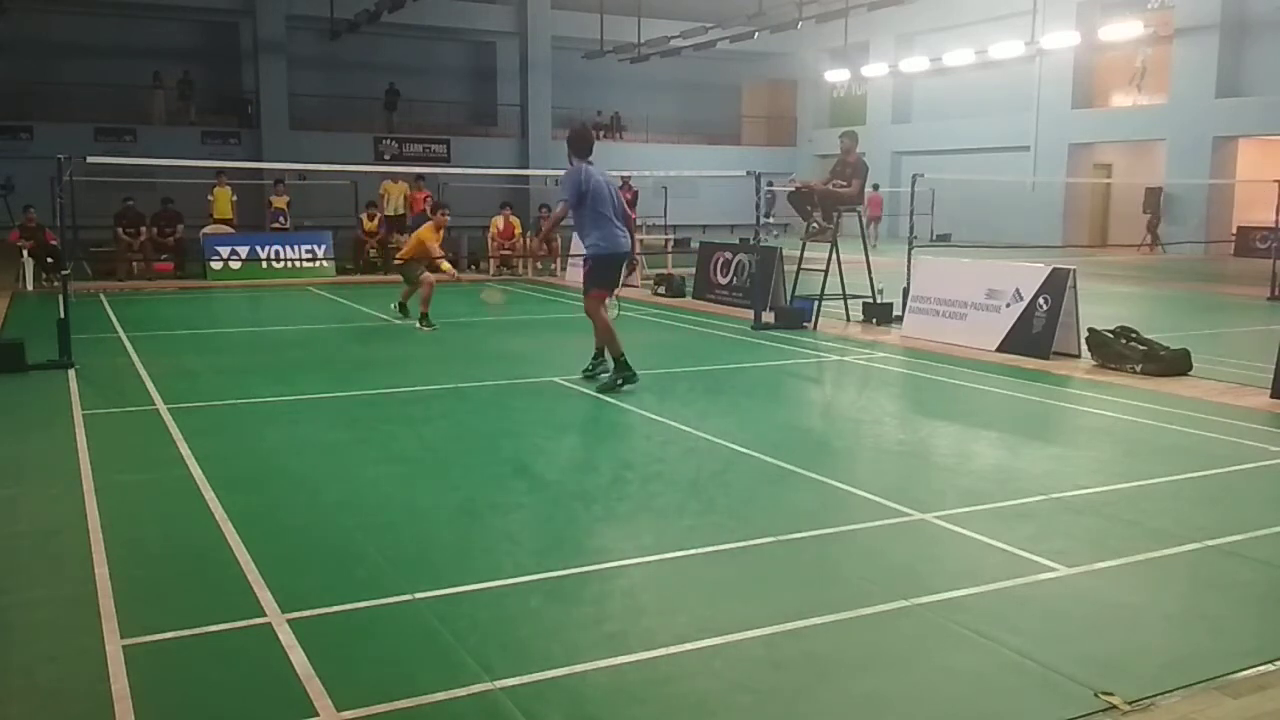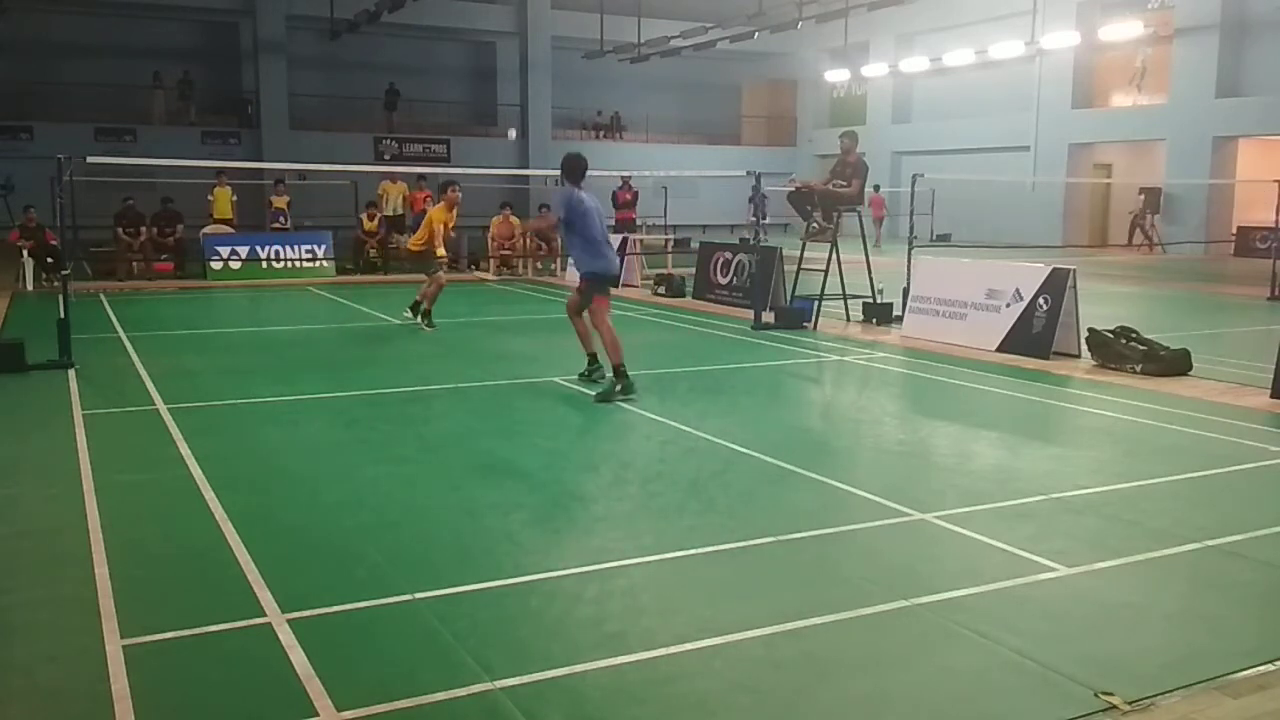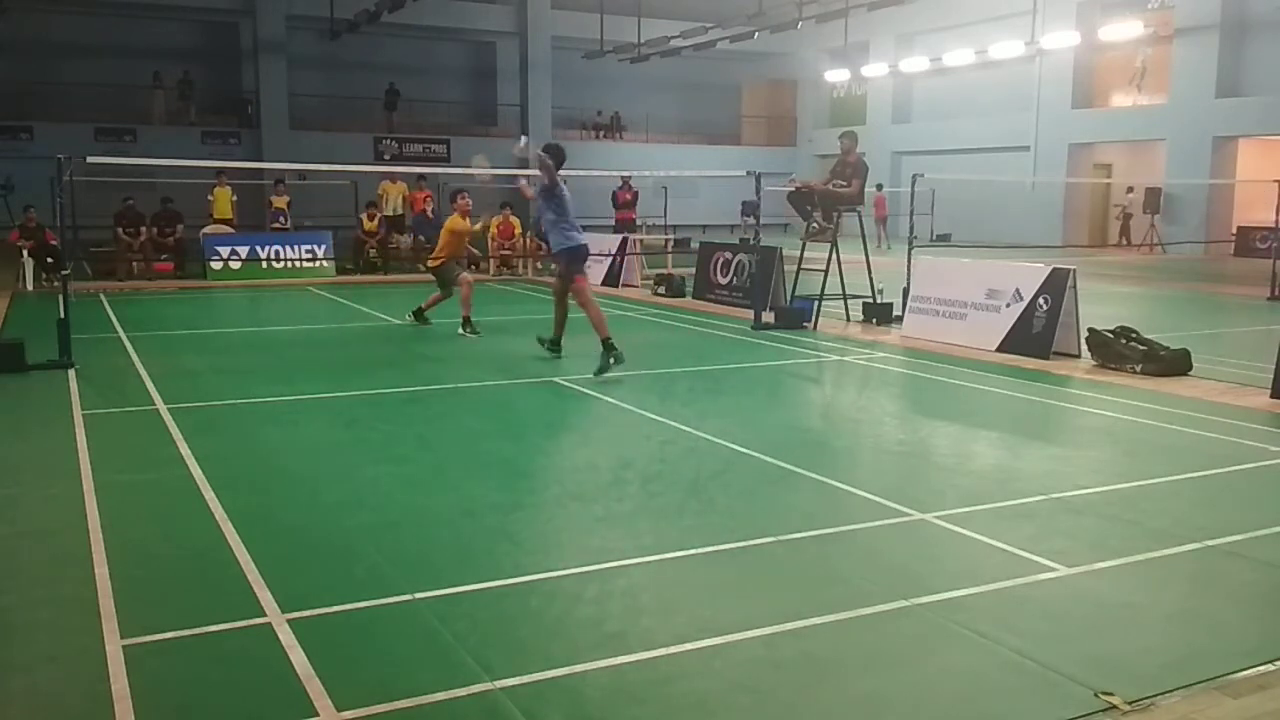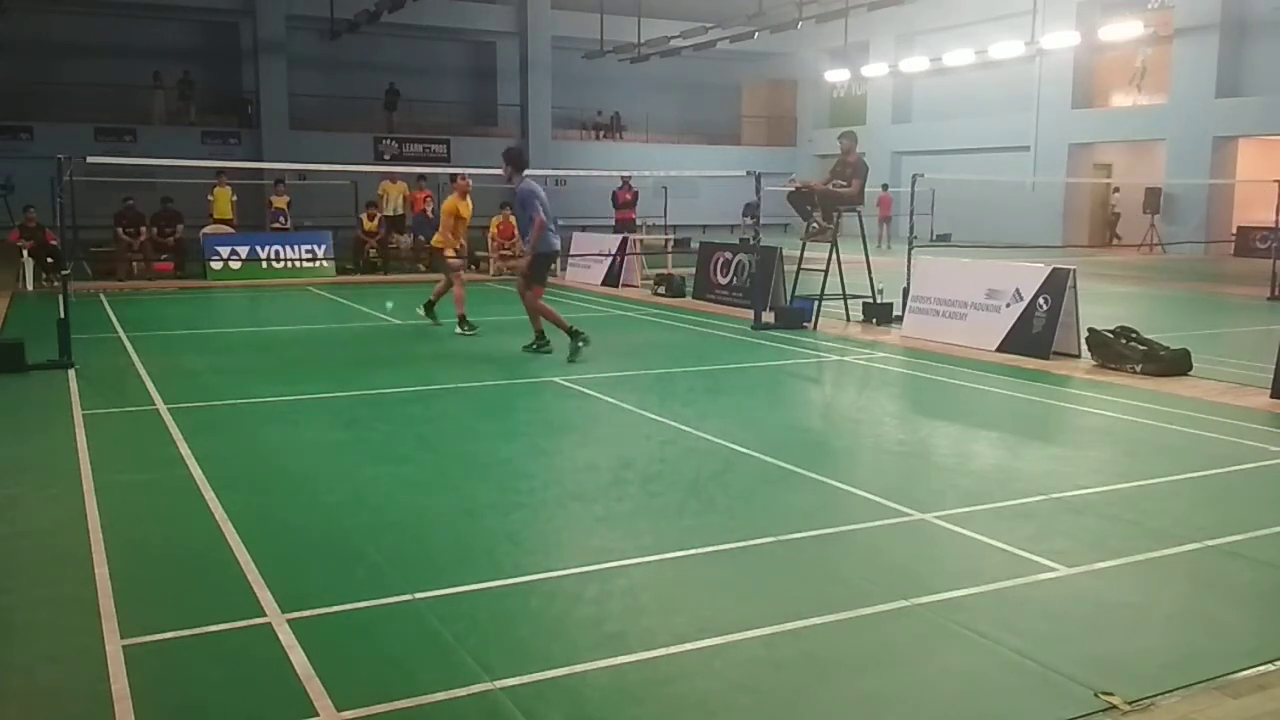
dt=0.4s
person 1, frame 1
left shoulder: (574, 175)
right shoulder: (600, 176)
left elbow: (561, 212)
right elbow: (627, 216)
left wrist: (540, 240)
right wrist: (632, 254)
left hip: (601, 249)
right hip: (619, 247)
left knee: (595, 308)
right knee: (596, 306)
left ankle: (623, 368)
right ankle: (599, 359)
person 1, frame 2
left shoulder: (567, 195)
right shoulder: (585, 199)
left elbow: (550, 223)
left hip: (597, 270)
right hip: (600, 268)
left knee: (600, 322)
right knee: (572, 308)
left ankle: (621, 379)
right ankle: (593, 364)
person 1, frame 3
left shoulder: (551, 183)
right shoulder: (548, 187)
left elbow: (551, 171)
right elbow: (535, 197)
left wrist: (541, 160)
right wrist: (523, 186)
left hip: (569, 247)
right hip: (565, 247)
left knee: (583, 297)
right knee: (559, 293)
left ankle: (610, 350)
right ankle: (555, 342)
person 1, frame 4
left shoulder: (524, 190)
right shoulder: (528, 187)
left elbow: (540, 222)
left wrist: (528, 254)
right wrist: (528, 251)
left hip: (542, 249)
right hip: (545, 248)
left knee: (533, 300)
right knee: (523, 289)
left ankle: (576, 335)
right ankle: (540, 339)
